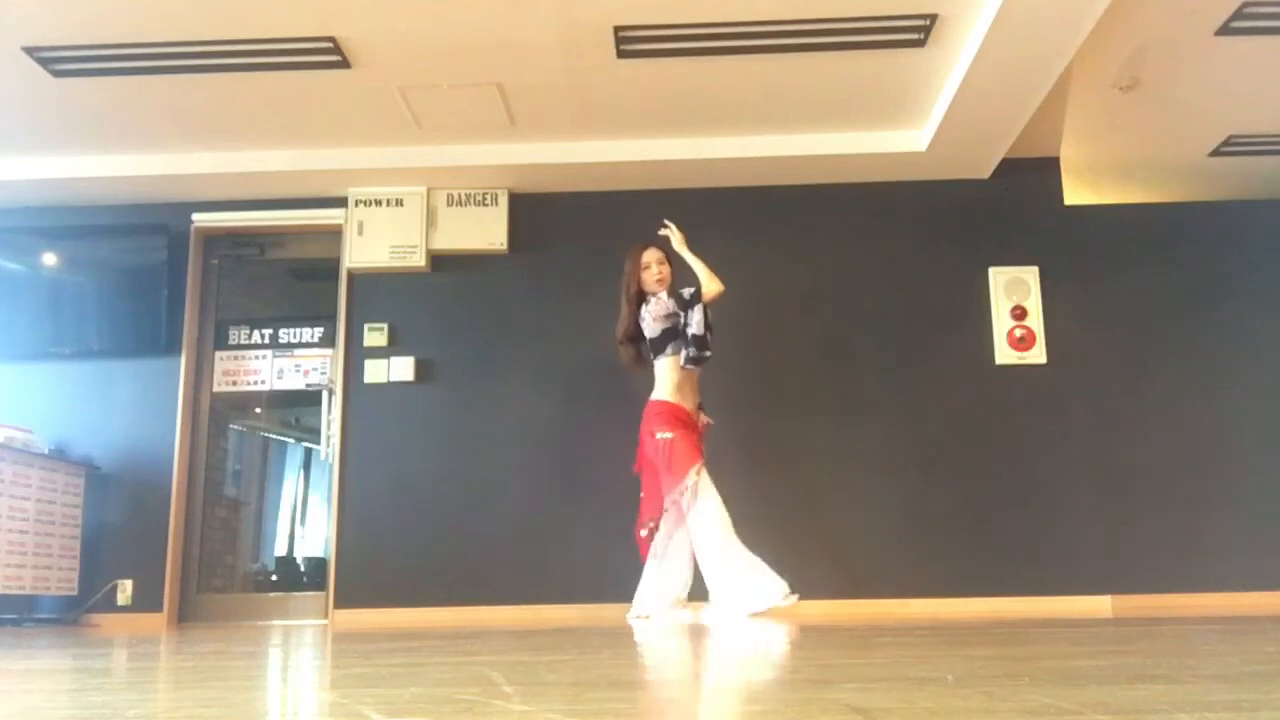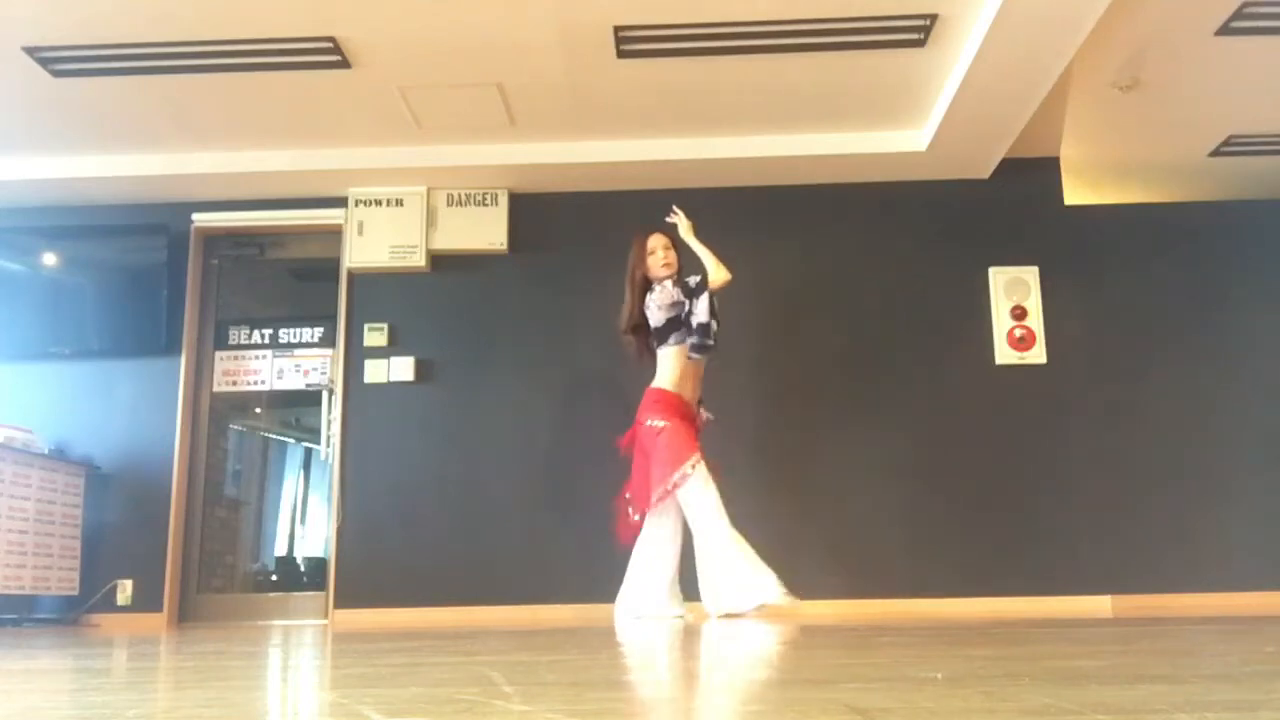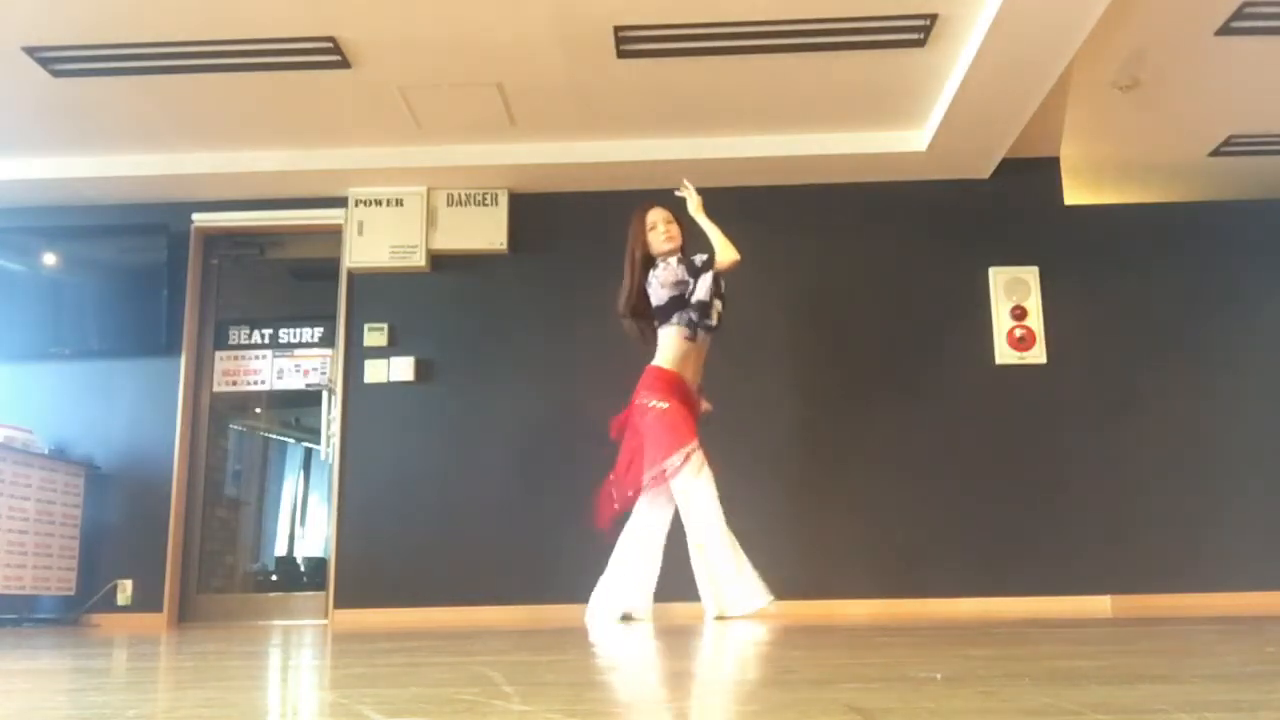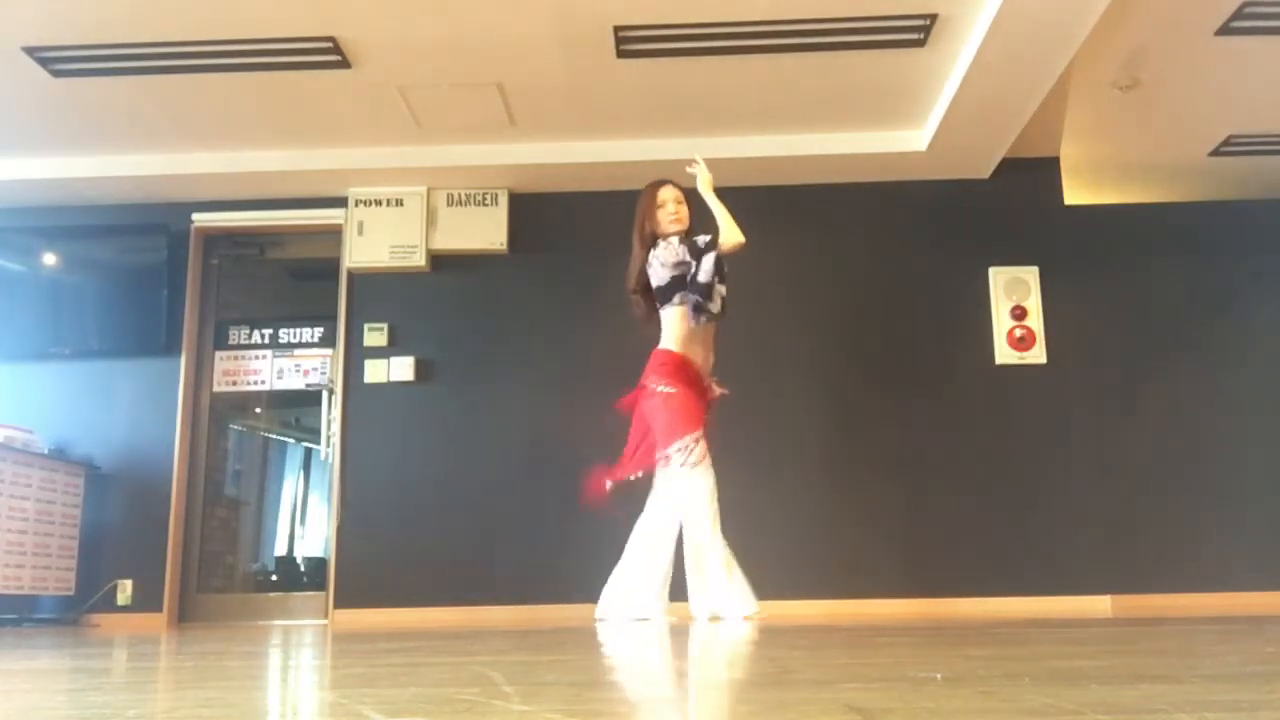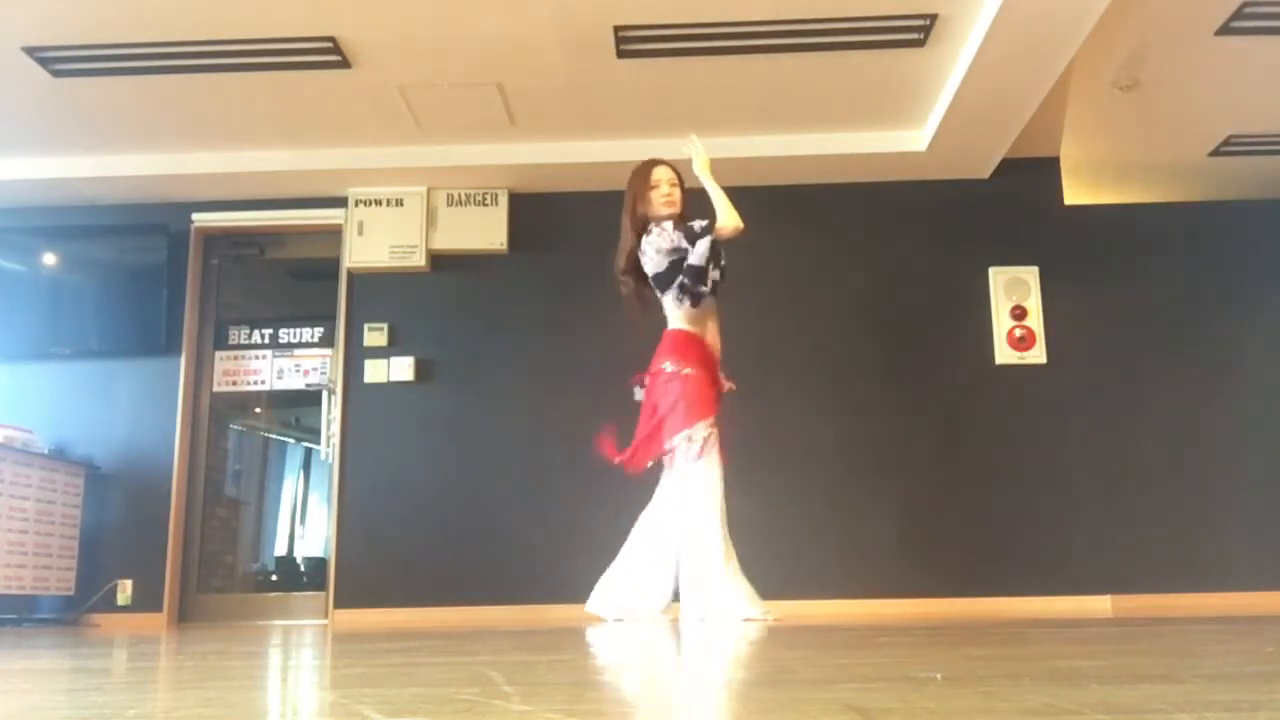
dt=1s
person 1, frame 1
left shoulder: (670, 311)
right shoulder: (655, 307)
right elbow: (714, 288)
right wrist: (685, 248)
left hip: (678, 420)
right hip: (667, 420)
left knee: (678, 514)
right knee: (704, 508)
left ankle: (656, 602)
right ankle: (744, 593)
person 1, frame 2
left shoulder: (674, 299)
right shoulder: (660, 295)
right elbow: (719, 277)
right wrist: (693, 236)
left hip: (675, 411)
right hip: (663, 410)
left knee: (668, 509)
right knee: (703, 503)
left ankle: (649, 600)
right ankle: (746, 590)
person 1, frame 3
left shoulder: (679, 274)
right shoulder: (665, 271)
right elbow: (729, 257)
right wrist: (699, 212)
left hip: (673, 395)
right hip: (661, 393)
left knee: (658, 501)
right knee: (698, 496)
left ankle: (618, 600)
right ankle: (729, 594)
person 1, frame 4
left shoulder: (683, 255)
right shoulder: (666, 251)
right elbow: (734, 239)
right wrist: (709, 192)
left hip: (687, 383)
right hip: (672, 379)
left knee: (673, 495)
right knee: (694, 490)
left ankle: (634, 597)
right ankle: (717, 596)
person 1, frame 5
left shoulder: (674, 240)
right shoulder: (661, 236)
right elbow: (733, 225)
right wrist: (706, 174)
left hip: (693, 365)
right hip: (684, 362)
left knee: (686, 484)
right knee: (699, 480)
left ankle: (631, 593)
right ankle: (716, 598)
